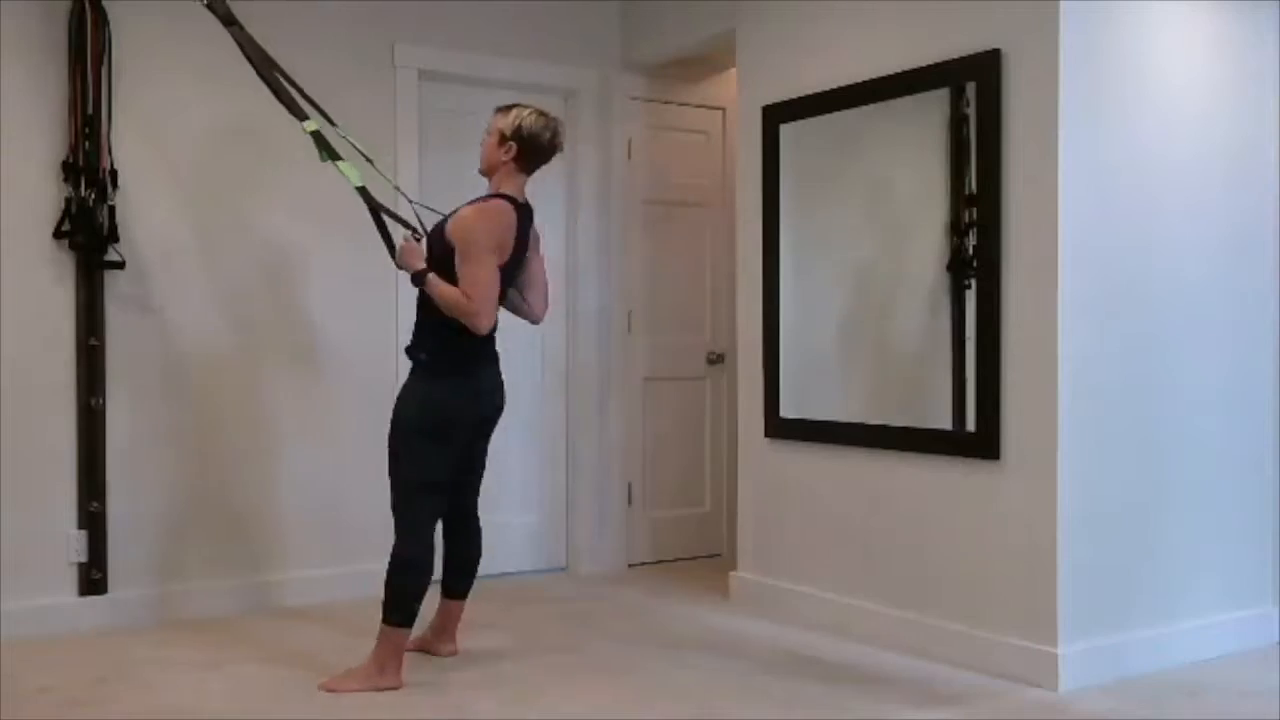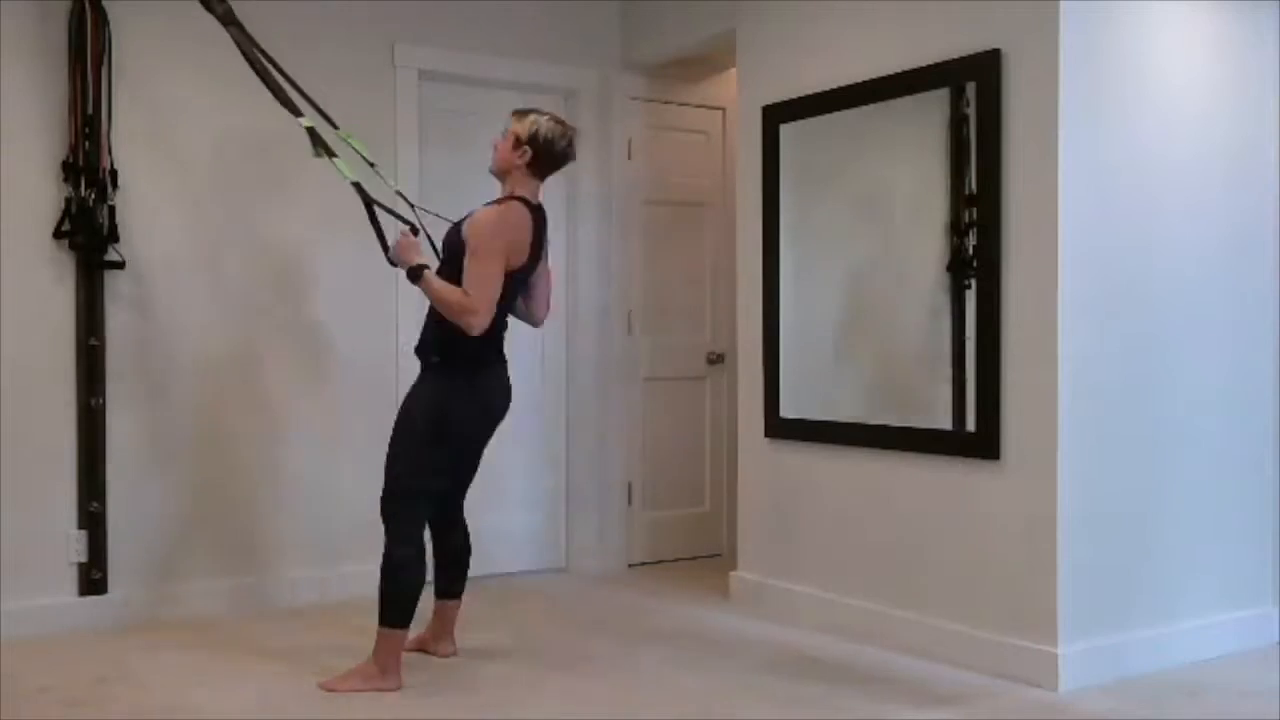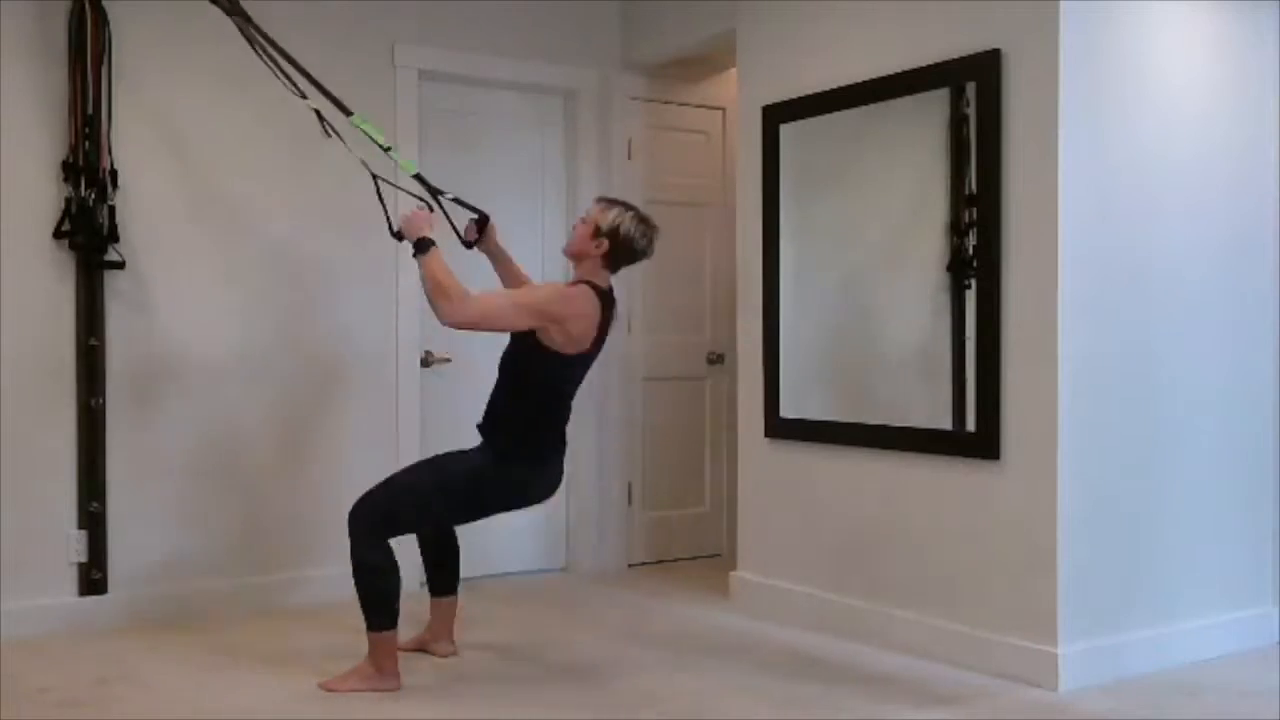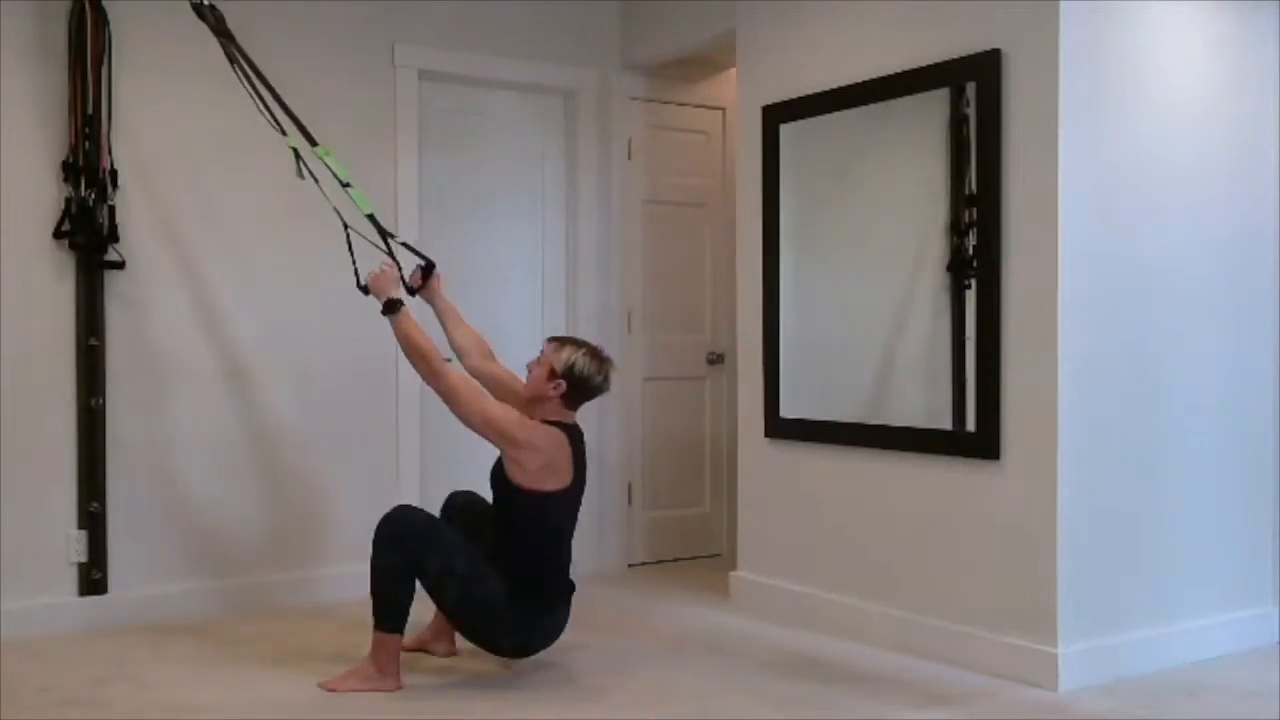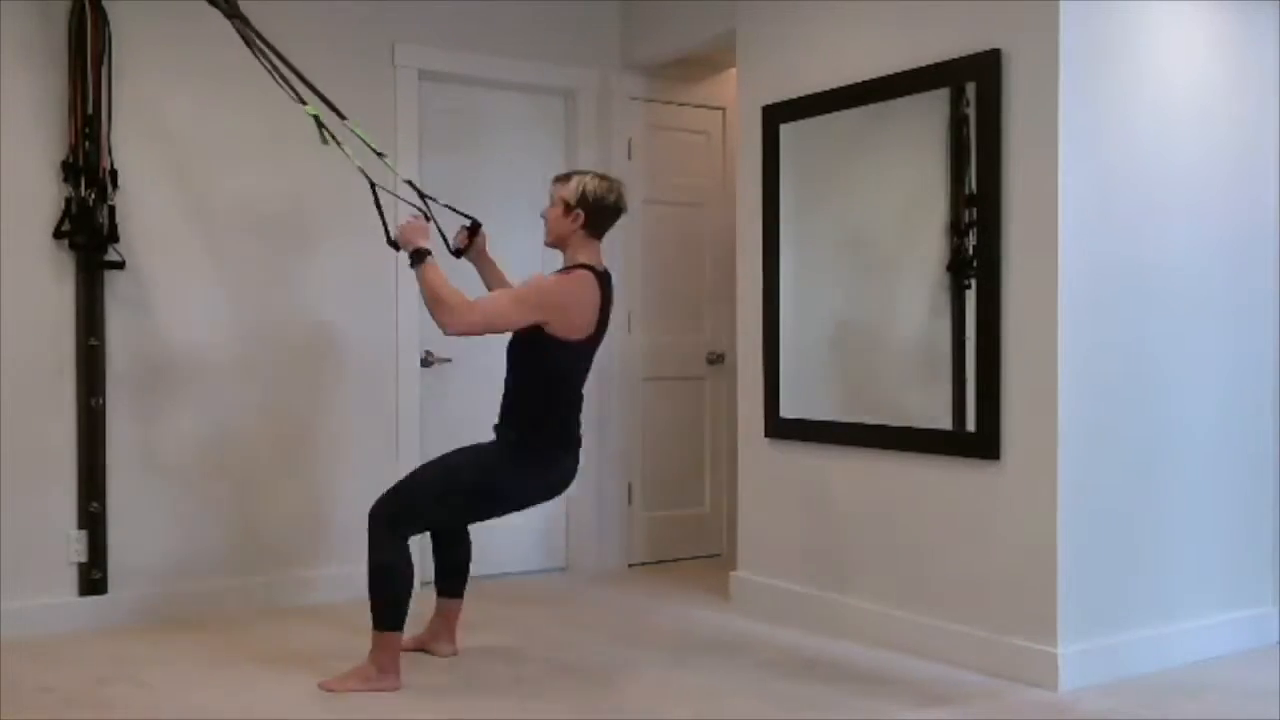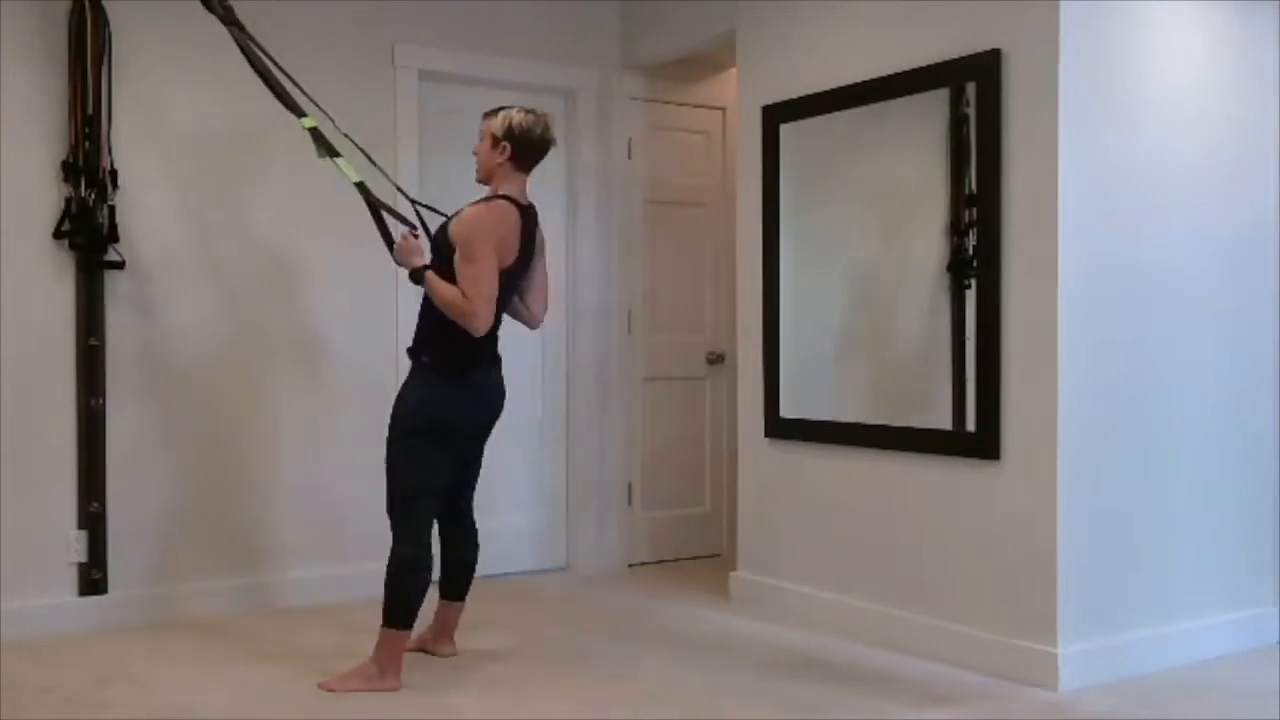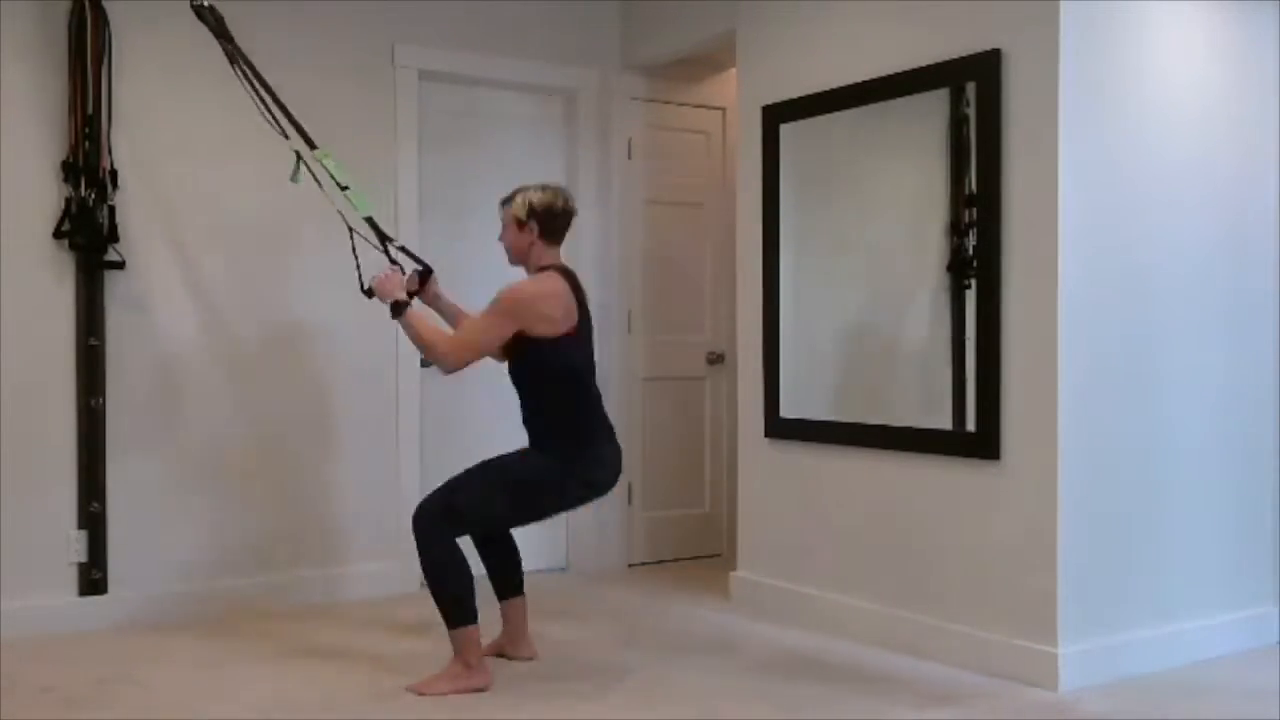
dt=0.5s
person 1, frame 1
left shoulder: (480, 217)
right shoulder: (522, 218)
left elbow: (479, 315)
right elbow: (534, 308)
left wrist: (421, 269)
left hip: (441, 384)
right hip: (478, 384)
left knee: (414, 517)
right knee: (458, 507)
left ankle: (384, 665)
right ankle: (443, 633)
person 1, frame 2
left shoulder: (496, 220)
right shoulder: (534, 221)
left elbow: (474, 316)
right elbow: (537, 312)
left wrist: (417, 268)
left hip: (451, 385)
right hip: (485, 386)
left knee: (403, 514)
right knee: (444, 507)
left ankle: (384, 667)
right ankle: (441, 633)
person 1, frame 3
left shoulder: (567, 302)
right shoulder: (591, 299)
left elbow: (454, 310)
right elbow: (526, 299)
left wrist: (423, 241)
right wrist: (491, 247)
left hip: (516, 462)
right hip: (529, 464)
left knee: (369, 519)
right knee: (433, 506)
left ankle: (380, 668)
right ankle: (439, 632)
person 1, frame 4
left shoulder: (534, 442)
right shoulder: (553, 424)
left elbow: (438, 373)
right elbow: (479, 364)
left wrist: (392, 301)
right wrist: (434, 296)
left hip: (520, 617)
right hip: (538, 603)
left knee: (398, 529)
right knee: (462, 507)
left ankle: (381, 668)
right ankle: (440, 634)
person 1, frame 5
left shoulder: (562, 289)
right shoulder: (588, 282)
left elbow: (456, 319)
right elbow: (517, 305)
left wrist: (420, 251)
right wrist: (480, 258)
left hip: (528, 457)
right hip: (547, 456)
left knee: (389, 519)
right knee: (441, 505)
left ankle: (383, 666)
right ankle: (441, 632)
person 1, frame 6
left shoulder: (481, 218)
right shoulder: (526, 219)
left elbow: (476, 318)
right elbow: (534, 314)
left wrist: (421, 266)
left hip: (444, 385)
right hip: (482, 386)
left knee: (409, 516)
right knee: (453, 509)
left ankle: (385, 666)
right ankle: (441, 633)
person 1, frame 7
left shoulder: (530, 293)
right shoulder: (558, 287)
left elbow: (451, 355)
right elbow: (486, 338)
left wrist: (401, 301)
right wrist: (433, 297)
left hip: (566, 462)
right hip: (591, 458)
left knee: (435, 521)
right knee: (481, 505)
left ankle: (468, 667)
right ankle: (516, 637)
